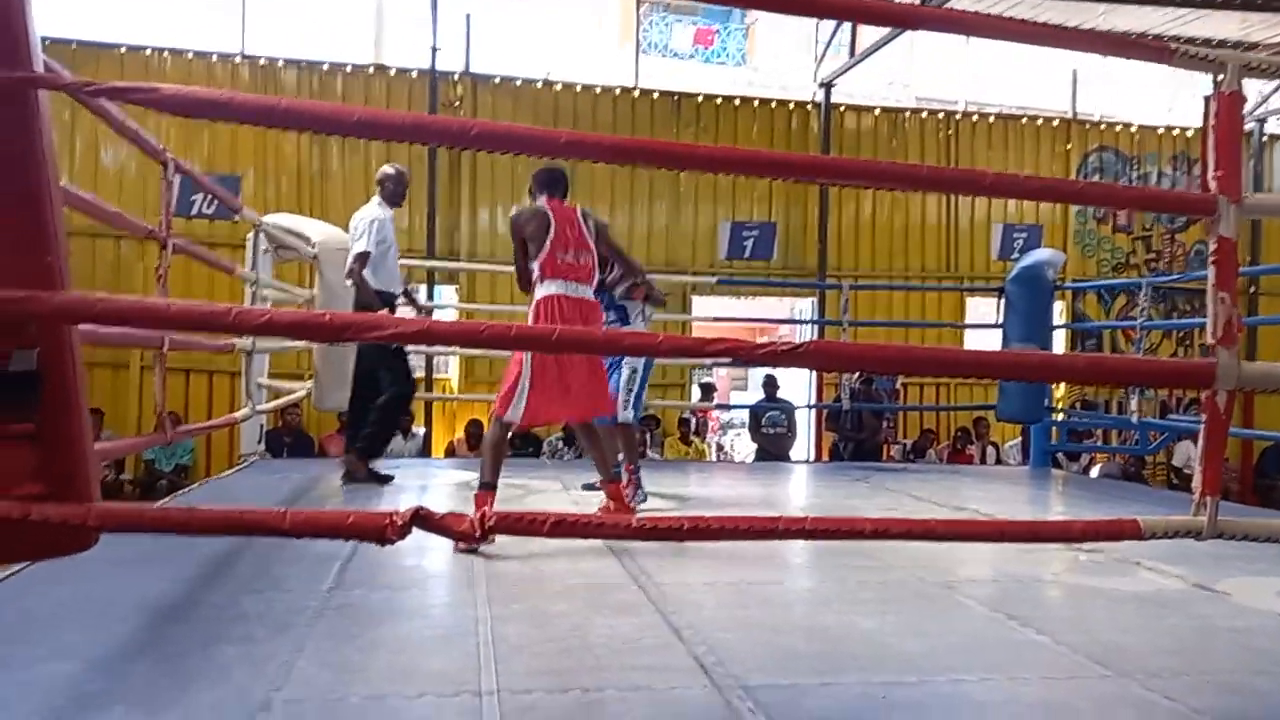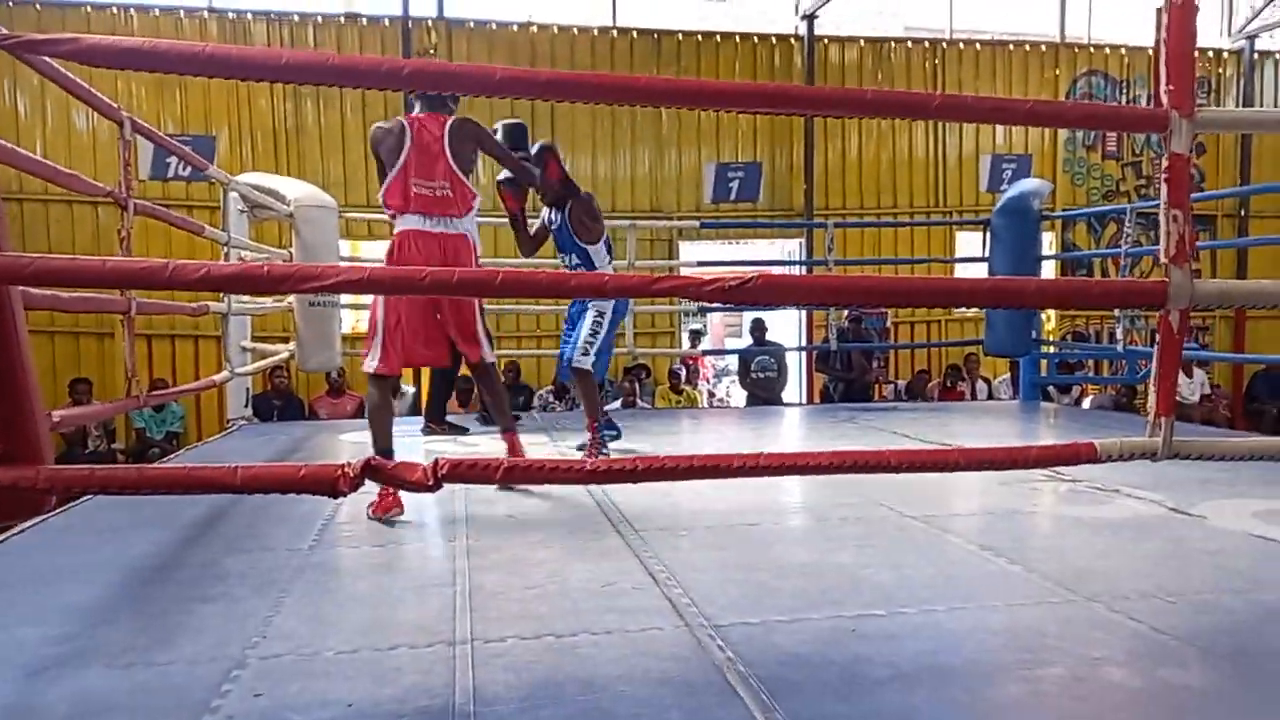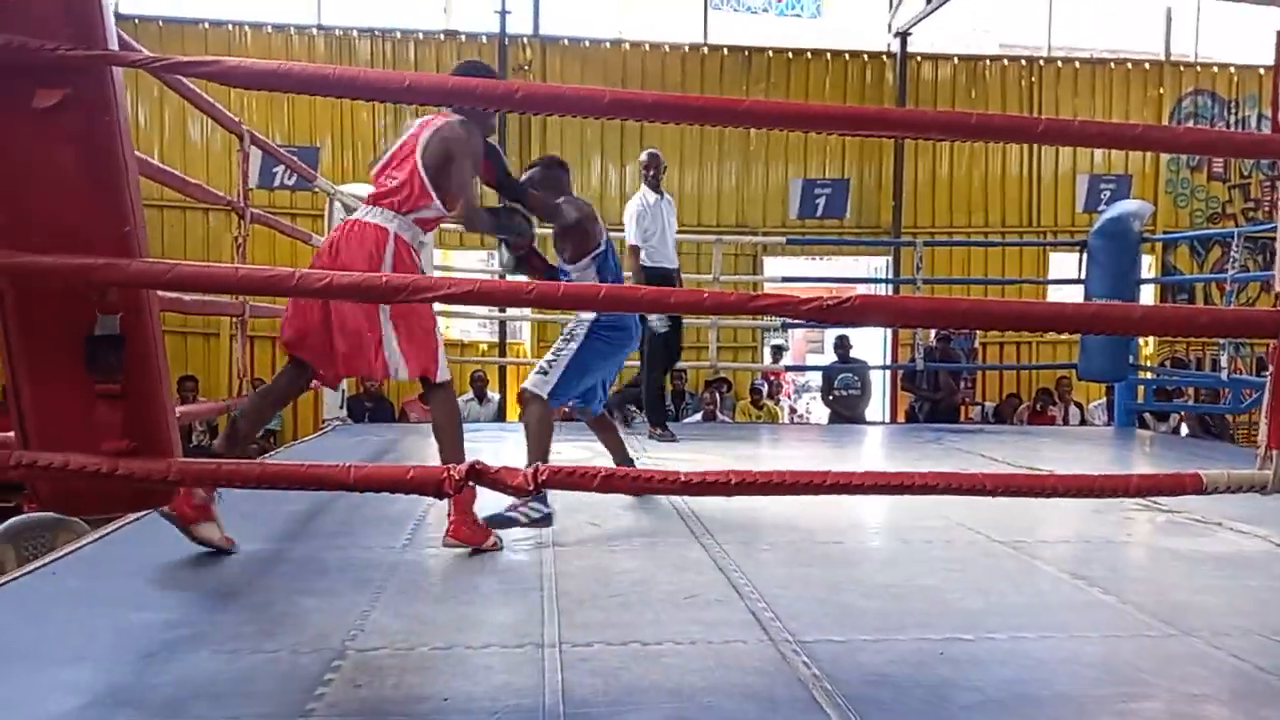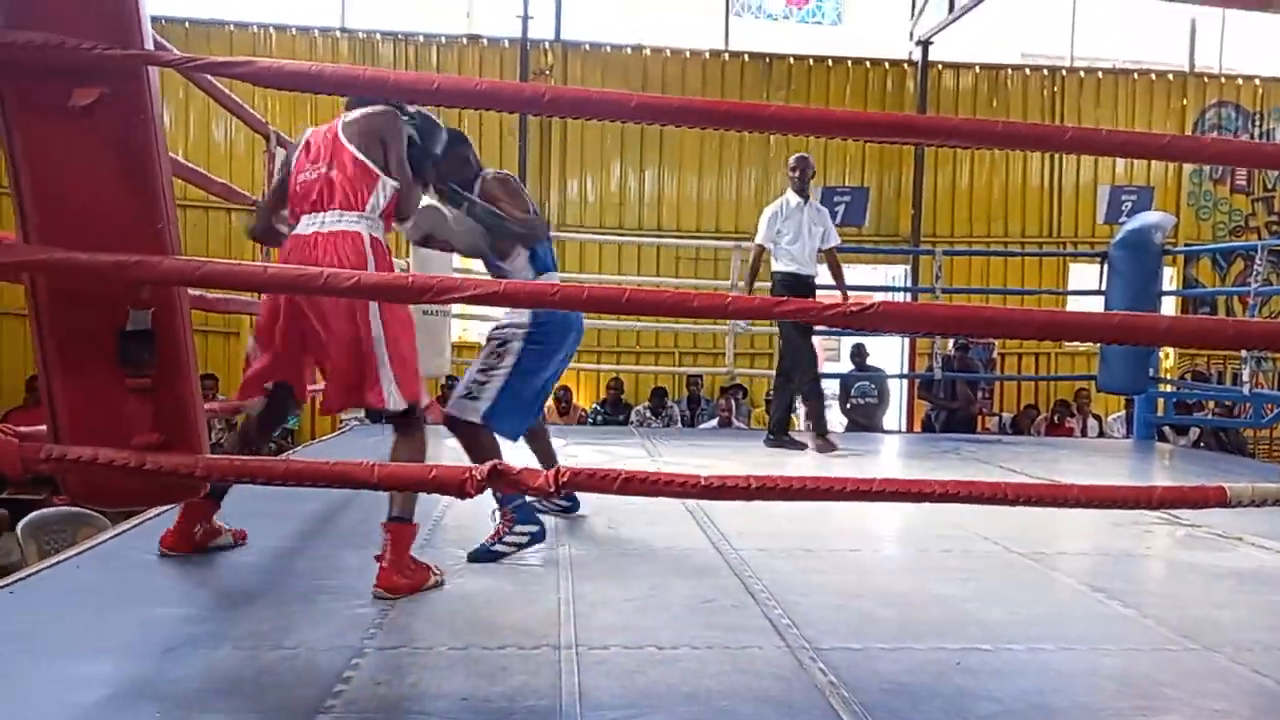
dt=1s
person 1, frame 1
left shoulder: (523, 217)
right shoulder: (589, 221)
left elbow: (525, 283)
right elbow: (631, 269)
left hip: (551, 309)
right hip: (587, 312)
left knee: (506, 414)
right knee: (582, 414)
left ankle: (483, 510)
right ankle: (617, 498)
person 1, frame 2
left shoulder: (385, 133)
right shoulder: (464, 129)
right elbow: (527, 174)
right wrist: (530, 169)
left hip: (409, 248)
right hip: (458, 249)
left knee: (382, 370)
right knee: (480, 359)
left ankle: (388, 489)
right ankle: (513, 450)
person 1, frame 3
left shoulder: (425, 126)
right shoulder: (464, 136)
right elbow: (471, 217)
right wrist: (508, 225)
left hip: (350, 241)
right hip: (385, 251)
left knee: (296, 373)
right knee: (436, 382)
left ankle: (197, 492)
right ankle: (464, 519)
person 1, frame 4
left shoulder: (311, 141)
right shoulder: (386, 118)
left elbow: (261, 224)
right elbow: (403, 207)
right wrist: (415, 174)
left hip: (300, 254)
right hip: (353, 253)
left knee: (278, 401)
right knee: (405, 413)
left ankle: (193, 523)
right ankle: (397, 560)
person 2, frame 1
left shoulder: (623, 271)
left elbow: (657, 299)
left wrist: (641, 292)
left knee: (622, 413)
right knee: (603, 415)
left ankle: (634, 483)
right ankle: (611, 474)
person 2, frame 2
left shoulder: (580, 204)
right shoulder: (549, 214)
left elbow: (596, 221)
right elbow: (528, 250)
left wrist: (562, 179)
right wrist: (515, 211)
left hip: (605, 298)
right hip: (582, 299)
left knee: (580, 363)
right knee: (572, 367)
left ankle: (597, 442)
right ankle: (603, 425)
person 2, frame 3
left shoulder: (569, 210)
right shoulder: (568, 219)
left elbow: (553, 214)
right elbow: (568, 281)
right wrist: (527, 258)
left hip: (599, 323)
right hip: (619, 325)
left knee: (535, 395)
right knee: (588, 407)
left ankle: (535, 498)
right ankle: (628, 472)
person 2, frame 4
left shoulder: (493, 184)
right shoulder: (474, 199)
left elbow: (532, 230)
left wrist: (494, 231)
left hip: (534, 321)
right hip: (554, 319)
left knee: (464, 415)
right knee: (523, 410)
left ankle: (518, 518)
right ankle: (559, 492)
person 3, frame 1
left shoulder: (383, 217)
right shoulder: (372, 217)
left elbow: (389, 276)
right elbow: (355, 270)
left wrist: (419, 308)
right wrist: (378, 311)
left hip: (377, 308)
right hip: (373, 309)
left knee: (368, 389)
right knee: (400, 384)
left ankle: (358, 457)
right ankle: (360, 453)
person 3, frame 2
left shoulder: (461, 187)
right shoulder: (451, 187)
right elbow: (447, 234)
right wrist: (467, 272)
left hip: (464, 269)
right hip: (457, 268)
left knee: (479, 340)
right knee: (452, 343)
left ankle: (490, 407)
right ankle: (435, 417)
person 3, frame 3
left shoulder: (669, 202)
right shoulder: (637, 207)
right elbow: (634, 257)
left wrist: (679, 284)
left hip: (668, 279)
right hip: (650, 279)
left knee: (670, 352)
right knee: (654, 355)
left ankle: (621, 398)
right ankle: (656, 422)
person 3, frame 4
left shoulder: (821, 213)
right shoulder: (775, 211)
left elbow: (830, 257)
right elbow: (757, 256)
left wrist: (844, 296)
right wrist: (746, 298)
left hip: (808, 286)
right hip: (786, 285)
left knee: (792, 361)
right knee: (804, 359)
left ankle: (777, 431)
right ankle: (819, 432)
